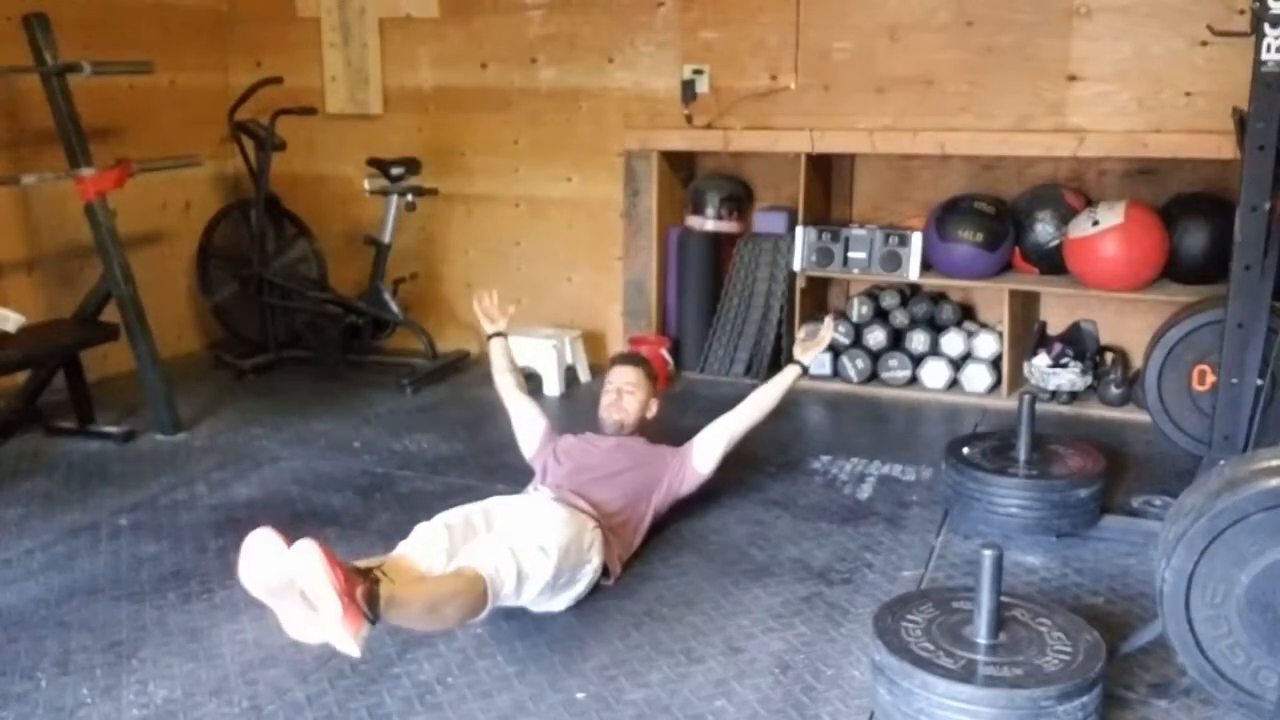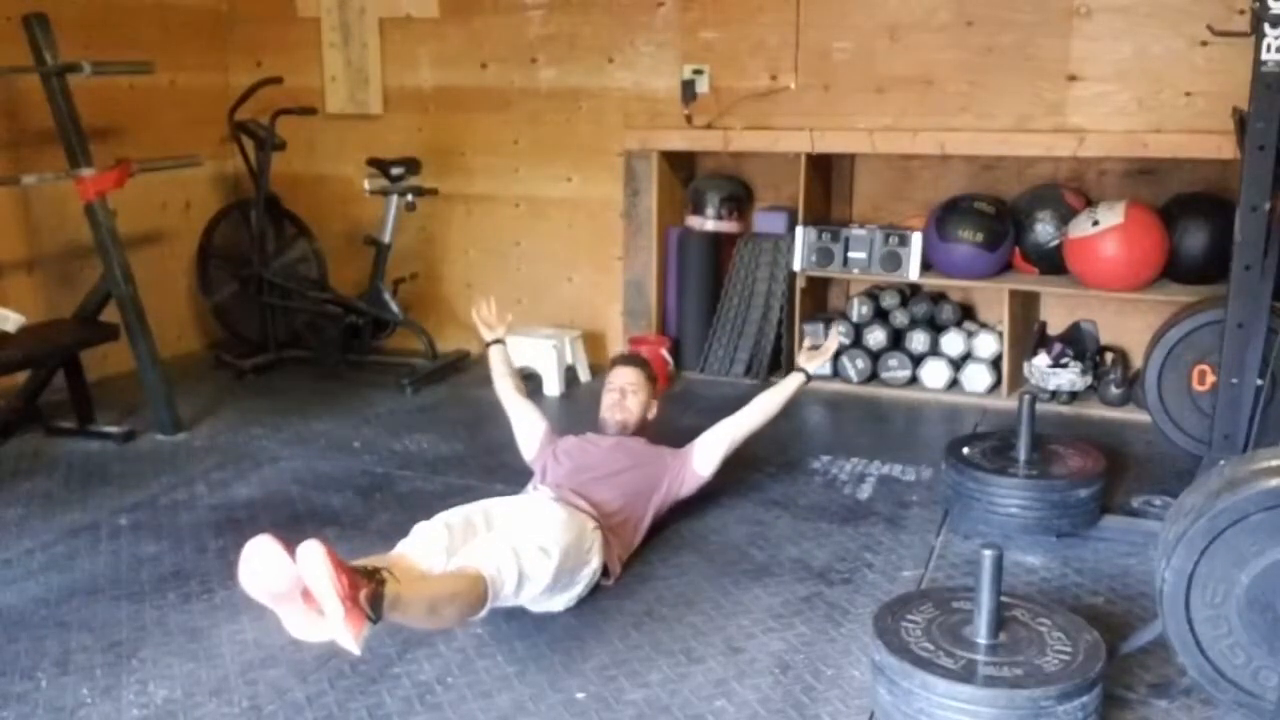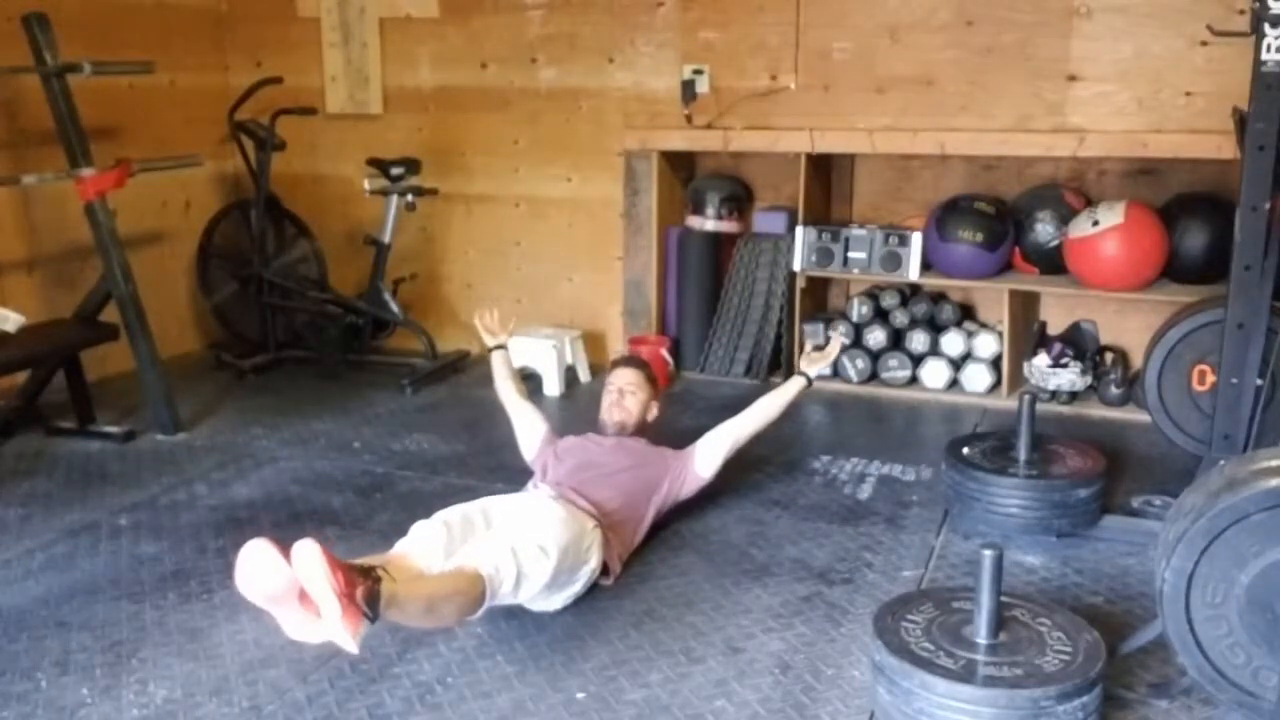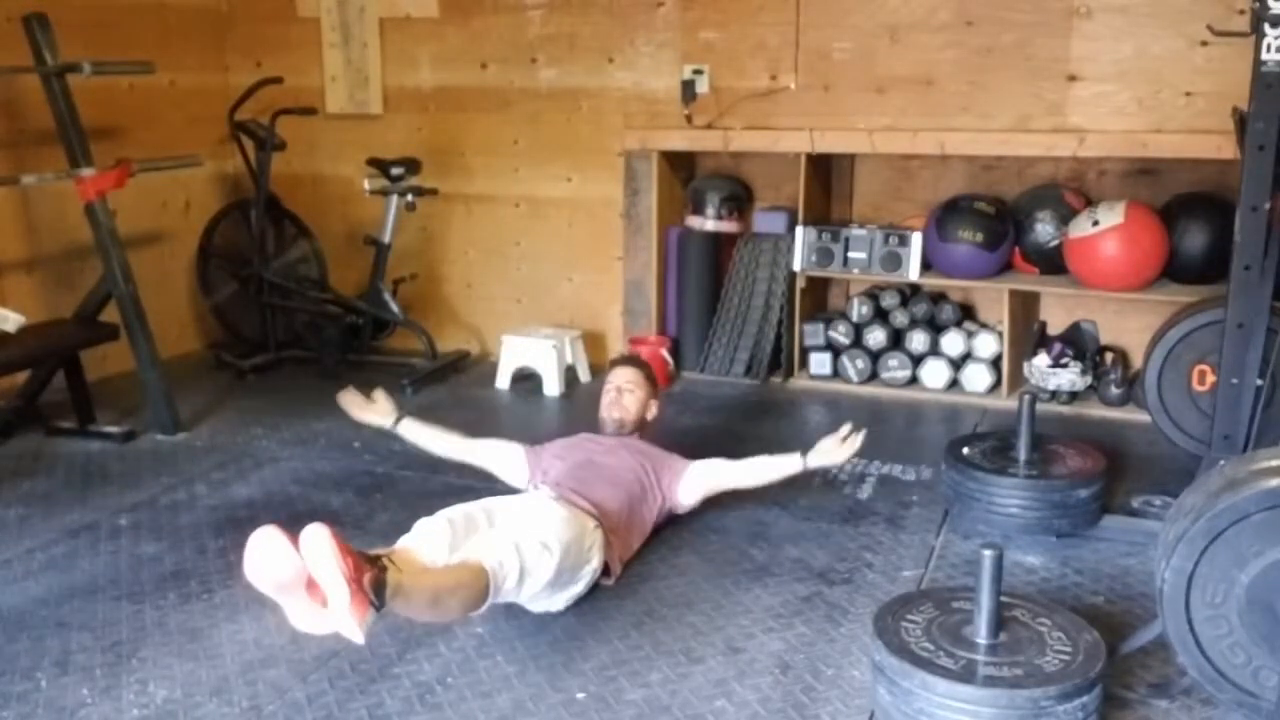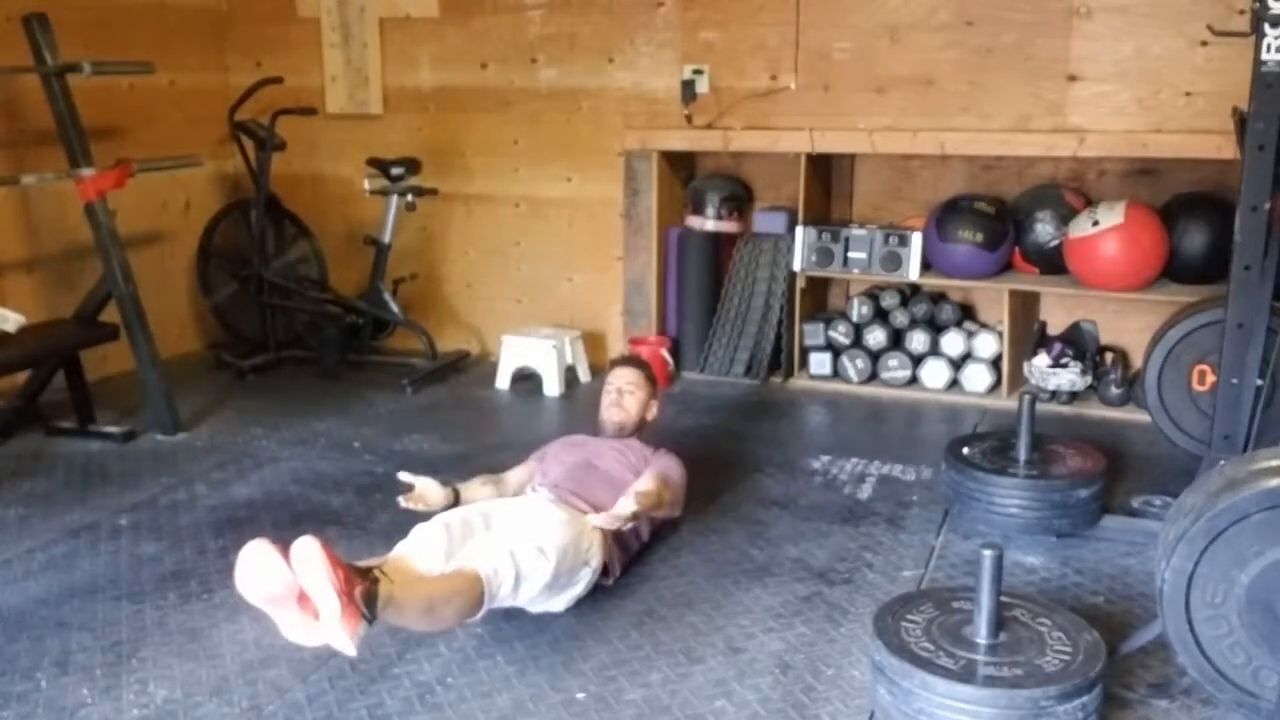
dt=0.3s
person 1, frame 1
left shoulder: (667, 463)
right shoulder: (562, 446)
left elbow: (736, 421)
right elbow: (515, 396)
left wrist: (797, 365)
right wrist: (496, 335)
left hip: (573, 531)
right hip: (513, 508)
left knee: (481, 572)
right knee: (426, 546)
left ankle: (363, 605)
right ankle: (325, 600)
person 1, frame 2
left shoulder: (666, 464)
right shoulder: (562, 448)
left elbow: (736, 426)
right elbow: (516, 403)
left wrist: (799, 373)
right wrist: (496, 344)
left hip: (573, 531)
right hip: (511, 510)
left knee: (478, 573)
right knee: (424, 548)
left ankle: (365, 602)
right ankle: (323, 601)
person 1, frame 3
left shoulder: (667, 466)
right shoulder: (563, 447)
left elbow: (735, 430)
right elbow: (517, 404)
left wrist: (802, 378)
right wrist: (497, 348)
left hip: (572, 528)
right hip: (511, 506)
left knee: (476, 572)
right knee: (422, 545)
left ankle: (361, 602)
right ankle: (317, 600)
person 1, frame 4
left shoulder: (660, 466)
right shoulder: (560, 447)
left elbow: (724, 472)
right elbow: (485, 451)
left wrist: (807, 458)
right wrist: (397, 421)
left hip: (574, 528)
right hip: (516, 509)
left knee: (481, 566)
right knee: (426, 542)
left ankle: (369, 589)
right ankle: (327, 592)
person 1, frame 5
left shoulder: (662, 464)
right shoulder: (565, 444)
left elbow: (651, 497)
right elbow: (504, 482)
left wrist: (624, 513)
right wrist: (450, 494)
left hip: (572, 531)
right hip: (510, 510)
left knee: (478, 573)
right knee: (424, 548)
left ankle: (363, 602)
right ankle: (317, 603)
